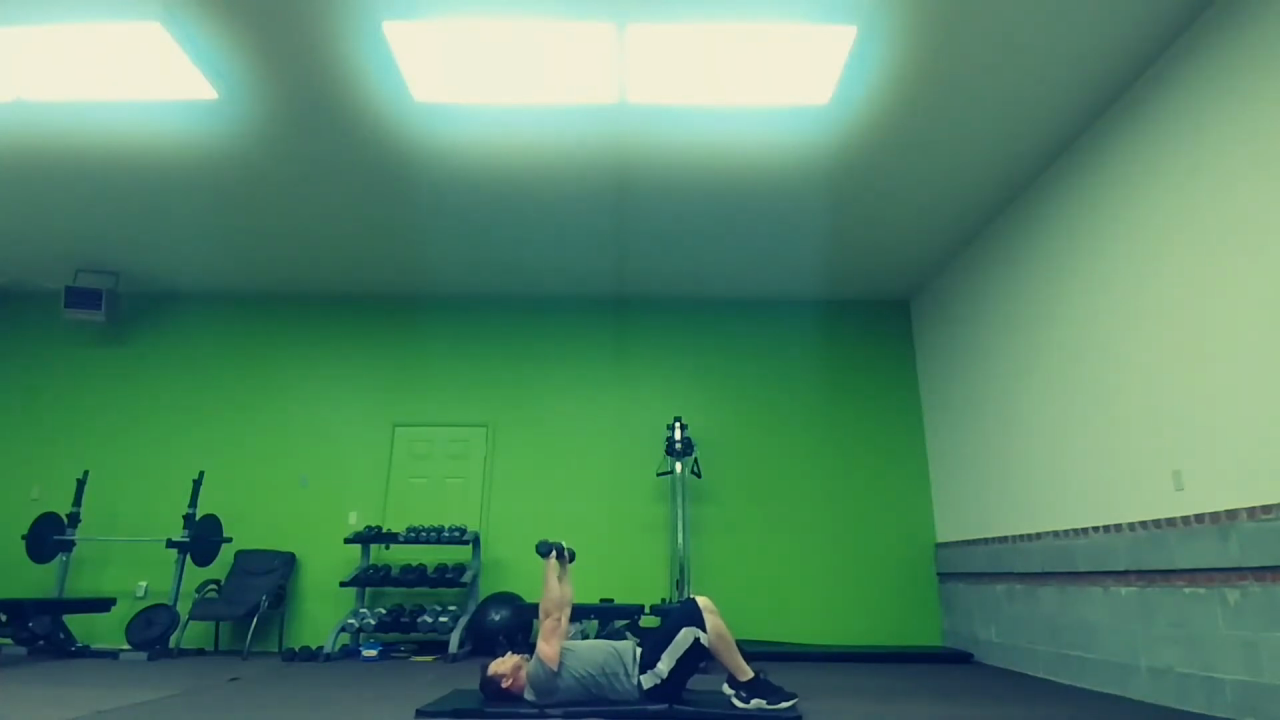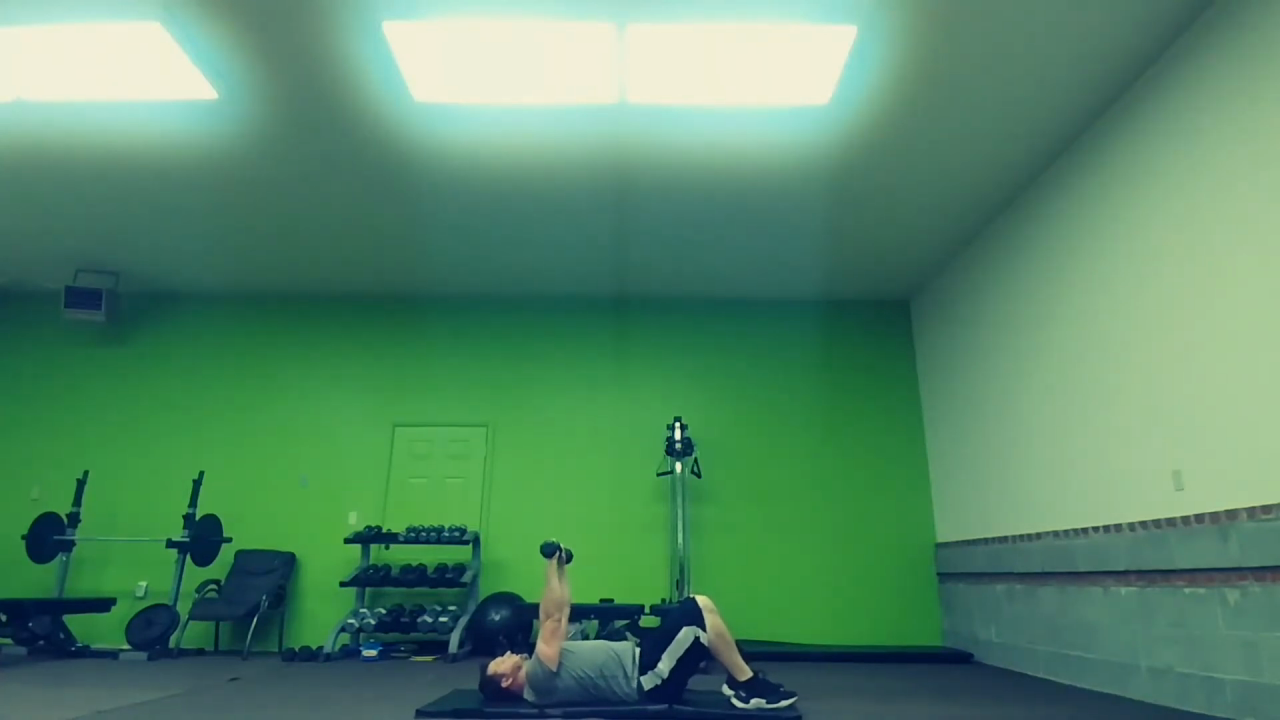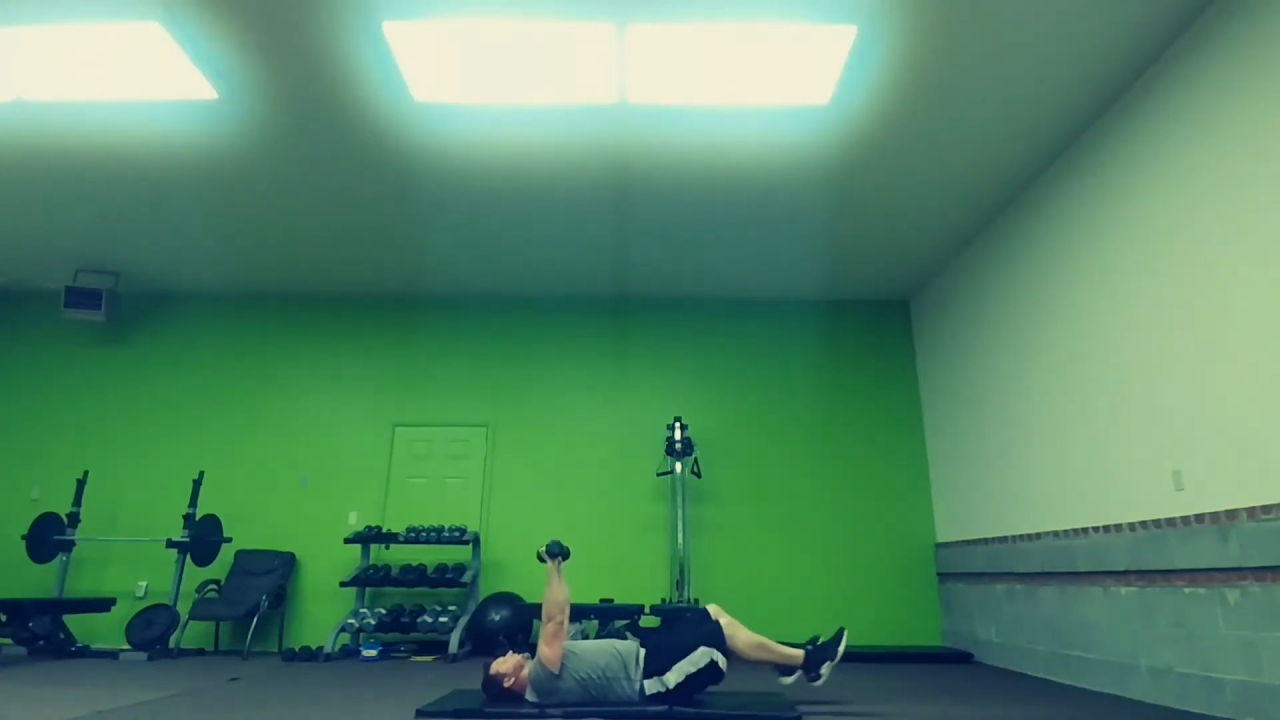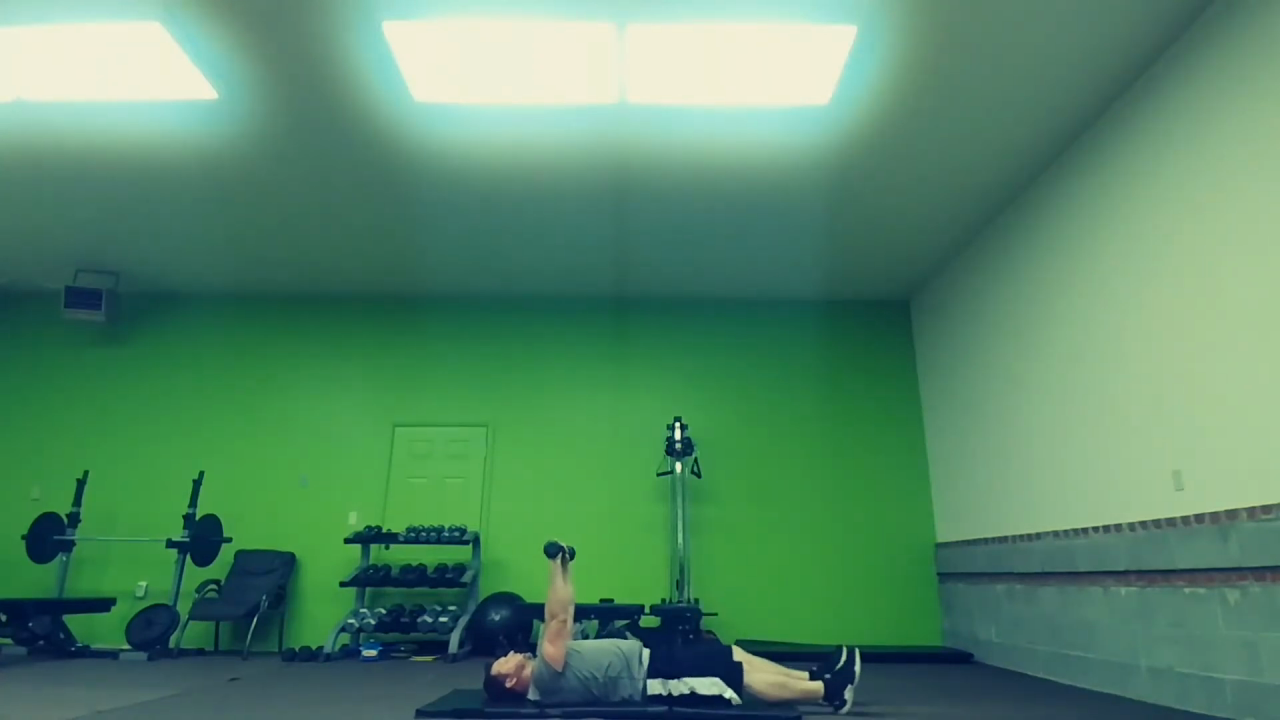
dt=0.5s
person 1, frame 1
left shoulder: (544, 671)
right shoulder: (540, 680)
left elbow: (562, 614)
right elbow: (550, 618)
left wrist: (564, 567)
right wrist: (549, 565)
left hip: (642, 665)
right hip: (647, 679)
left knee: (698, 607)
right knee: (699, 611)
left ankle: (741, 681)
right ankle: (750, 687)
person 1, frame 2
left shoulder: (541, 673)
right shoulder: (540, 679)
left elbow: (561, 615)
right elbow: (552, 619)
left wrist: (561, 567)
right wrist: (551, 566)
left hip: (640, 663)
right hip: (645, 680)
left knee: (698, 610)
right knee: (699, 609)
left ankle: (740, 681)
right ankle: (748, 686)
person 1, frame 3
left shoulder: (545, 670)
right shoulder: (542, 680)
left elbow: (560, 619)
right elbow: (554, 621)
left wrist: (559, 568)
right wrist: (551, 567)
left hip: (643, 660)
right hip: (647, 680)
left knee: (712, 615)
right knee: (720, 634)
left ankle: (792, 659)
right ankle: (809, 662)
person 1, frame 4
left shoulder: (548, 670)
right shoulder: (545, 678)
left elbow: (566, 614)
right elbow: (557, 619)
left wrist: (565, 568)
right wrist: (555, 566)
left hip: (647, 662)
right hip: (648, 681)
left knee: (735, 658)
right knee: (743, 675)
left ankle: (815, 677)
right ankle: (830, 691)
